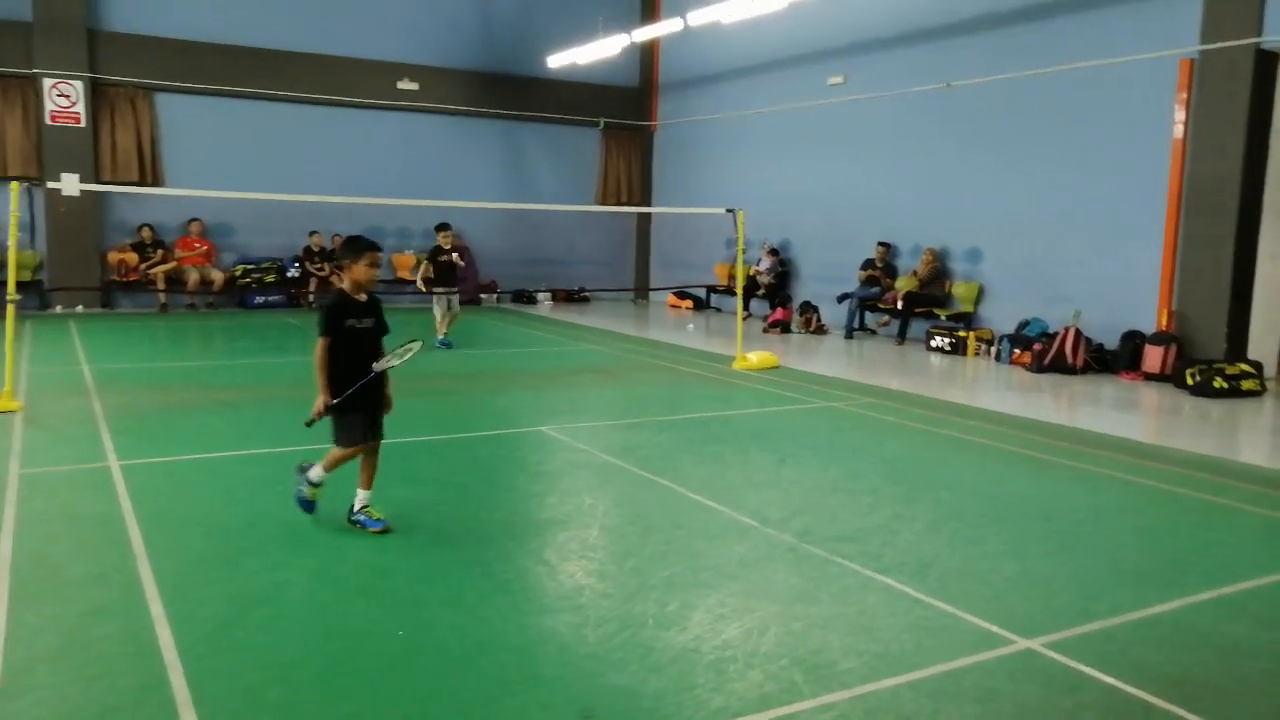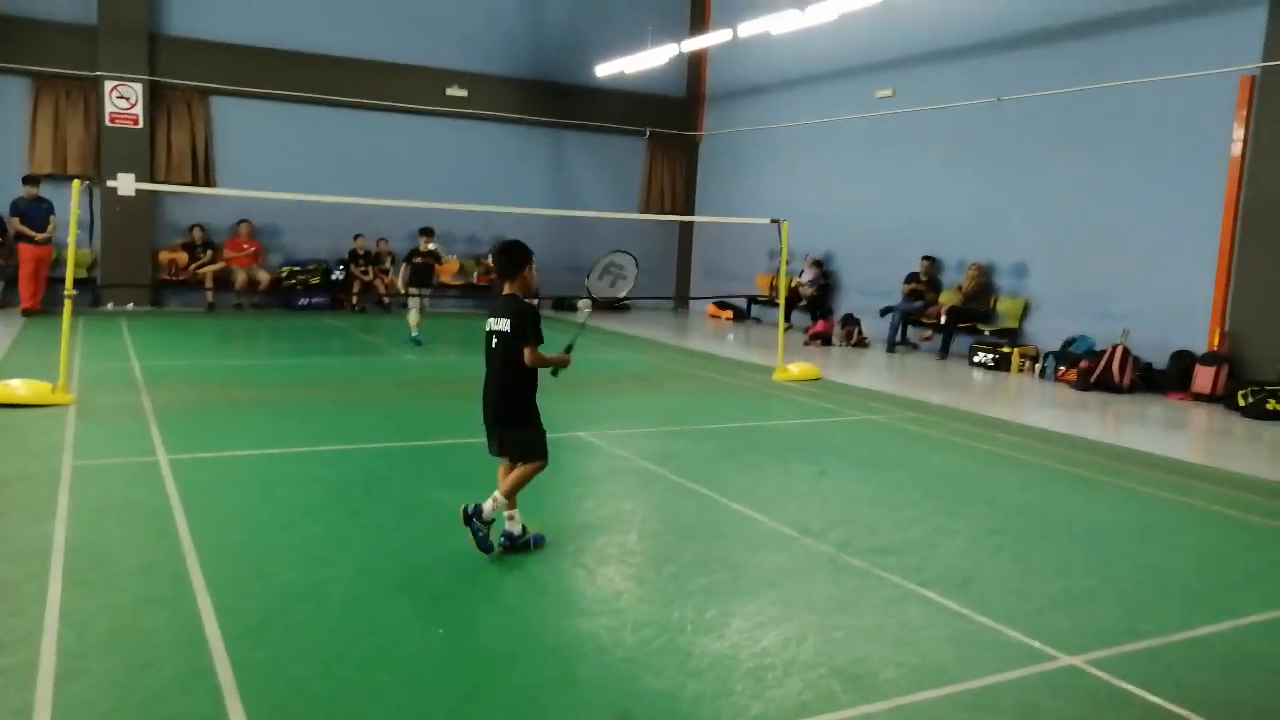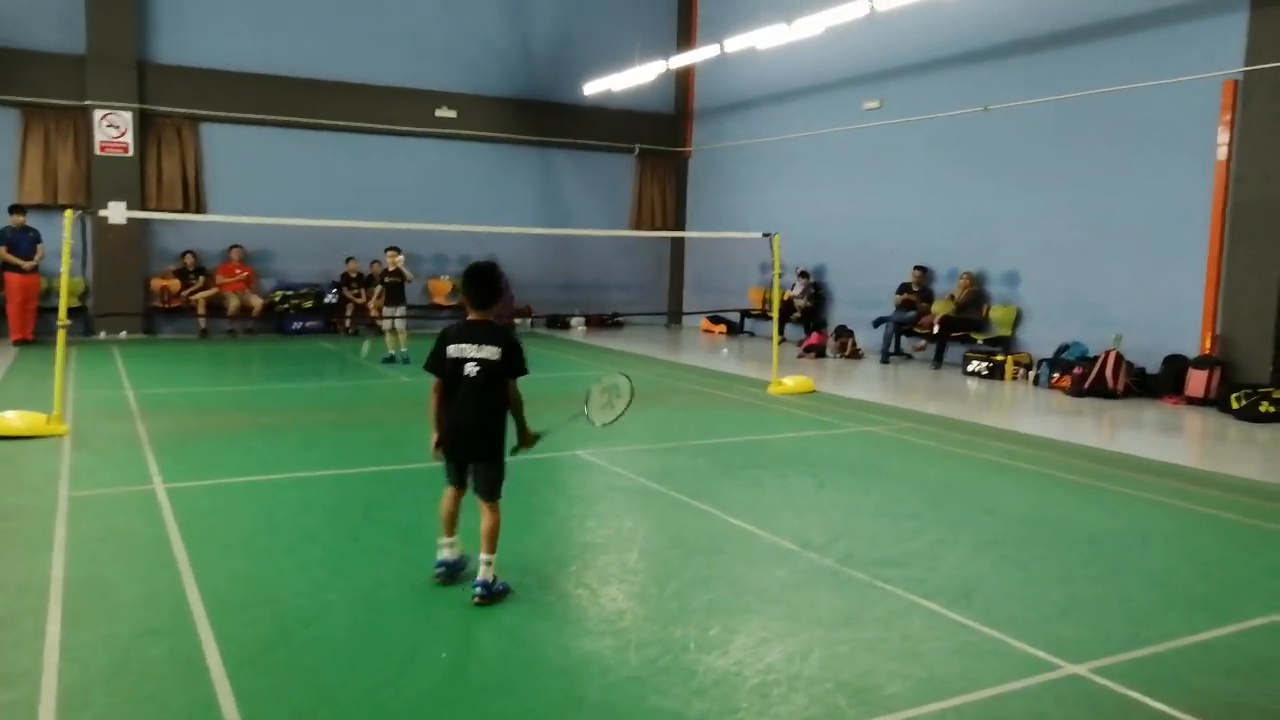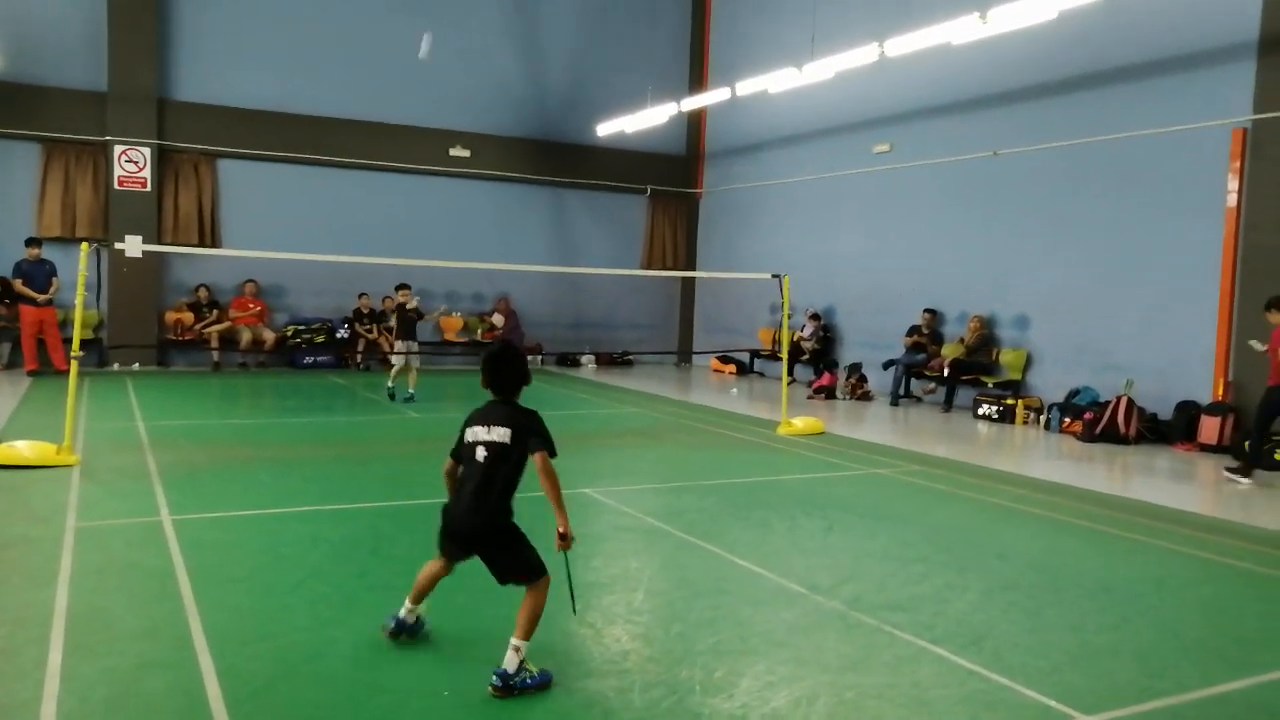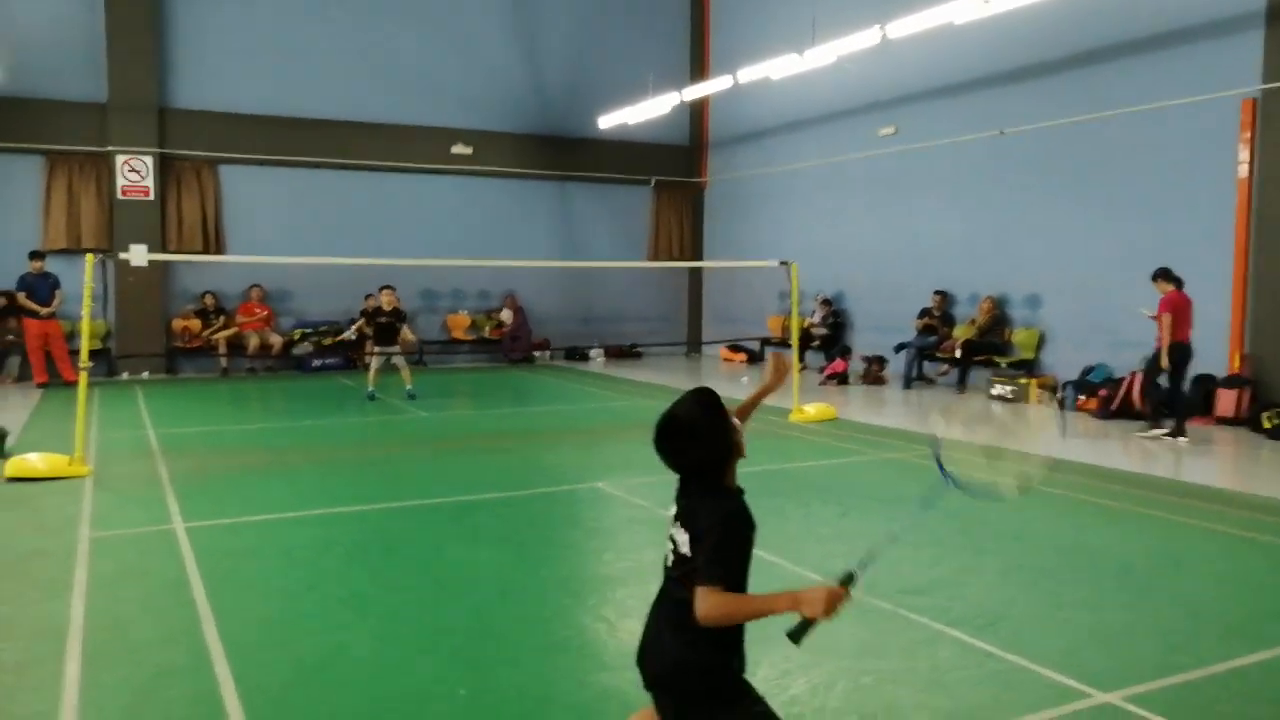
dt=1s
person 1, frame 1
left shoulder: (374, 304)
right shoulder: (335, 306)
right elbow: (322, 350)
left wrist: (386, 387)
right wrist: (322, 393)
left hip: (368, 389)
right hip: (342, 392)
left knee: (372, 445)
right knee: (352, 446)
left ankle: (361, 507)
right ankle: (313, 475)
person 1, frame 2
left shoulder: (495, 308)
right shoulder: (526, 311)
right elbow: (530, 359)
right wrist: (558, 360)
left hip: (494, 400)
right hip: (516, 402)
left knee: (510, 461)
right knee: (536, 459)
left ankle: (513, 530)
right ankle: (484, 511)
person 1, frame 3
left shoulder: (448, 336)
right shoulder: (506, 339)
left elbow: (437, 387)
right elbow: (512, 394)
left wrist: (436, 429)
right wrist: (522, 428)
left hip: (453, 431)
right hip: (487, 433)
left knee: (454, 489)
right knee: (489, 504)
left ankle: (447, 557)
right ankle: (485, 581)
person 1, frame 4
left shoulder: (475, 418)
right shoulder: (527, 420)
left elbow: (451, 470)
right elbow: (543, 466)
right wrist: (562, 520)
left hip: (456, 515)
right hip: (491, 521)
left knee: (444, 561)
right knee: (537, 582)
left ankle: (404, 619)
right ankle: (510, 671)
person 1, frame 5
left shoulder: (693, 481)
right shoulder: (726, 516)
right elbow: (708, 607)
right wrist: (797, 601)
left hip: (659, 651)
right hip: (697, 668)
